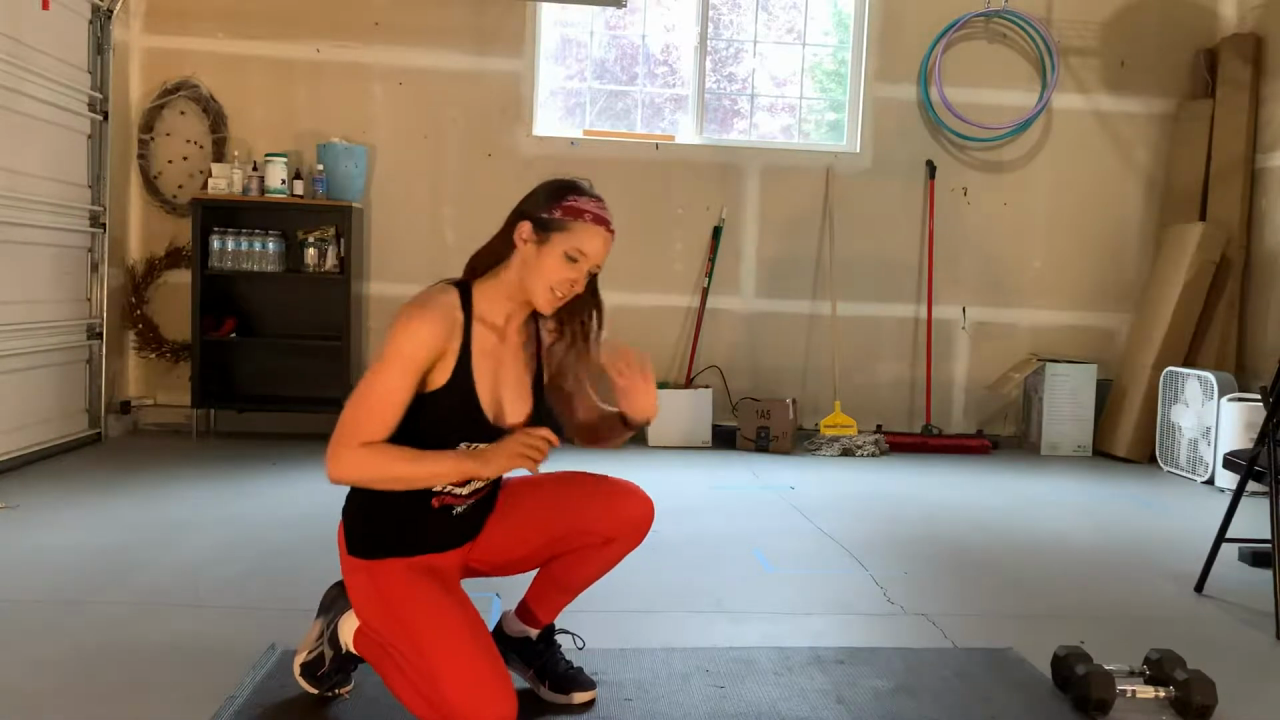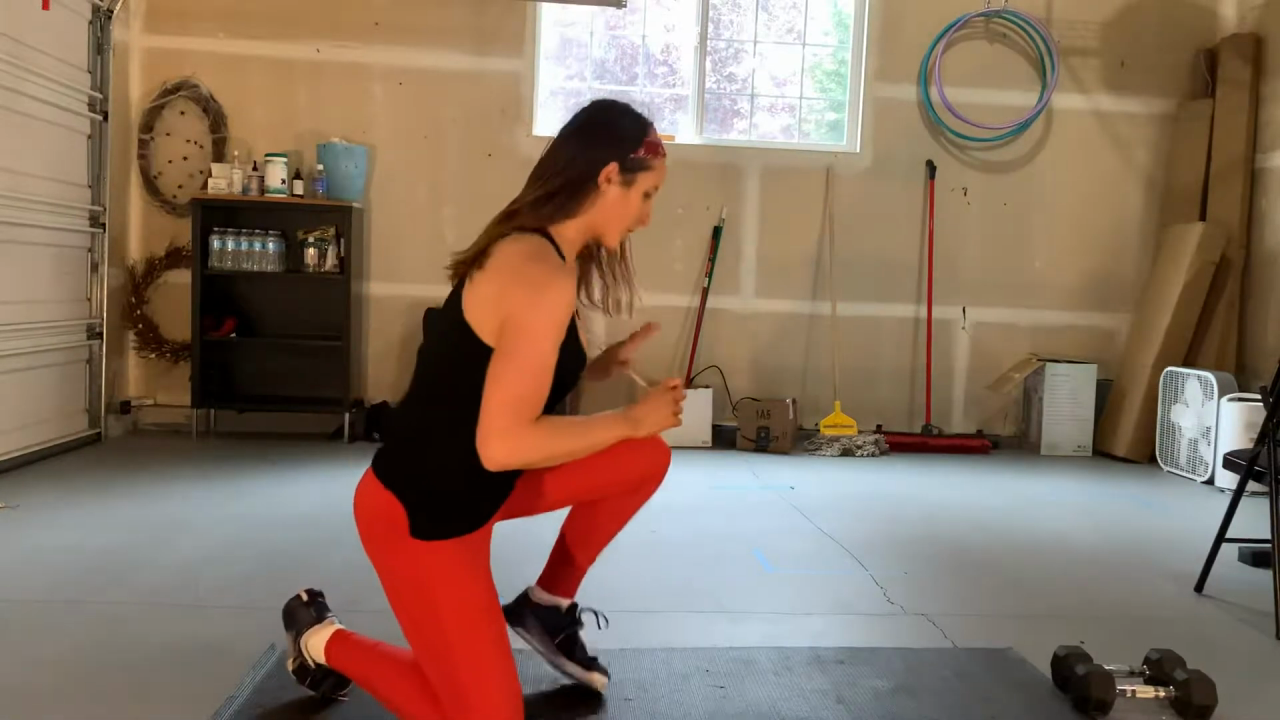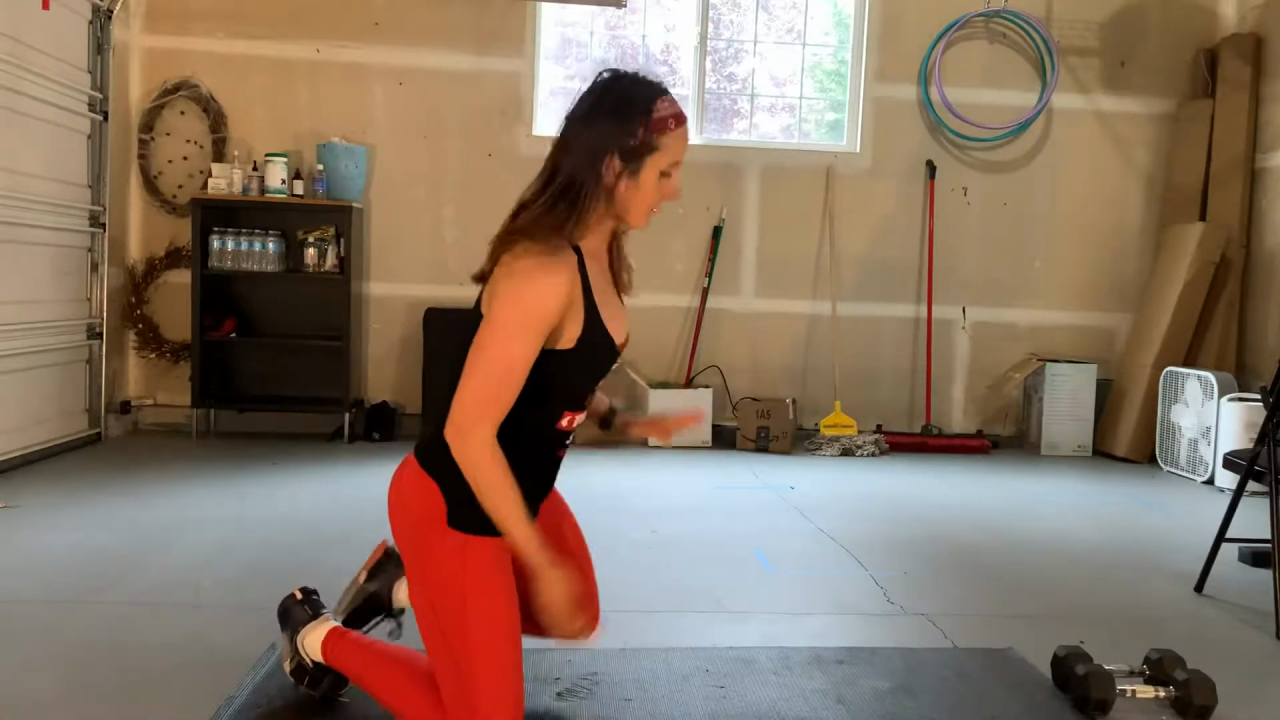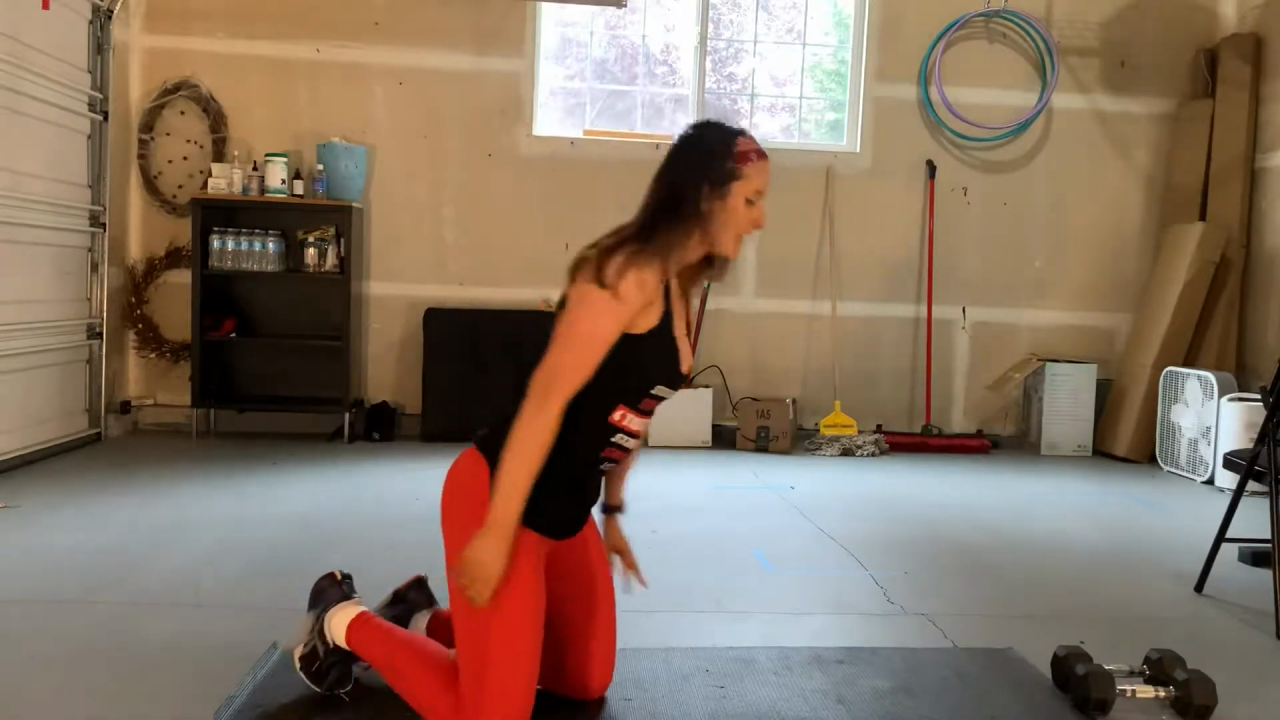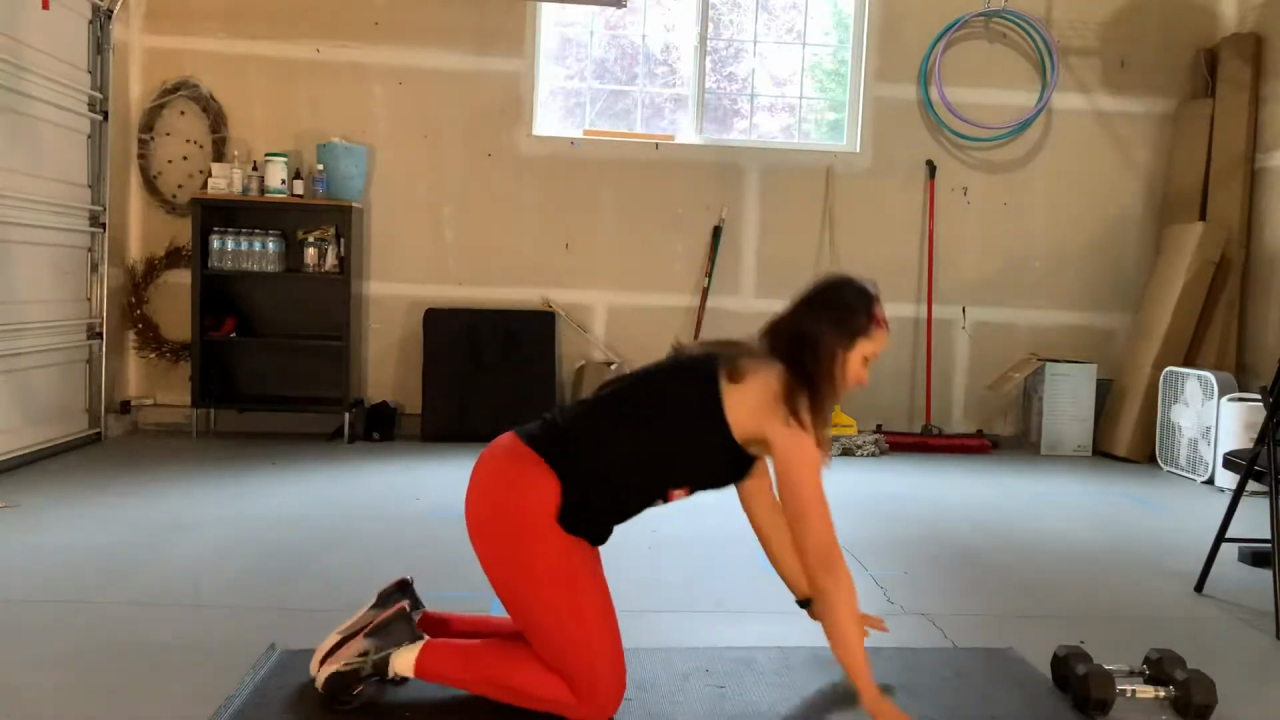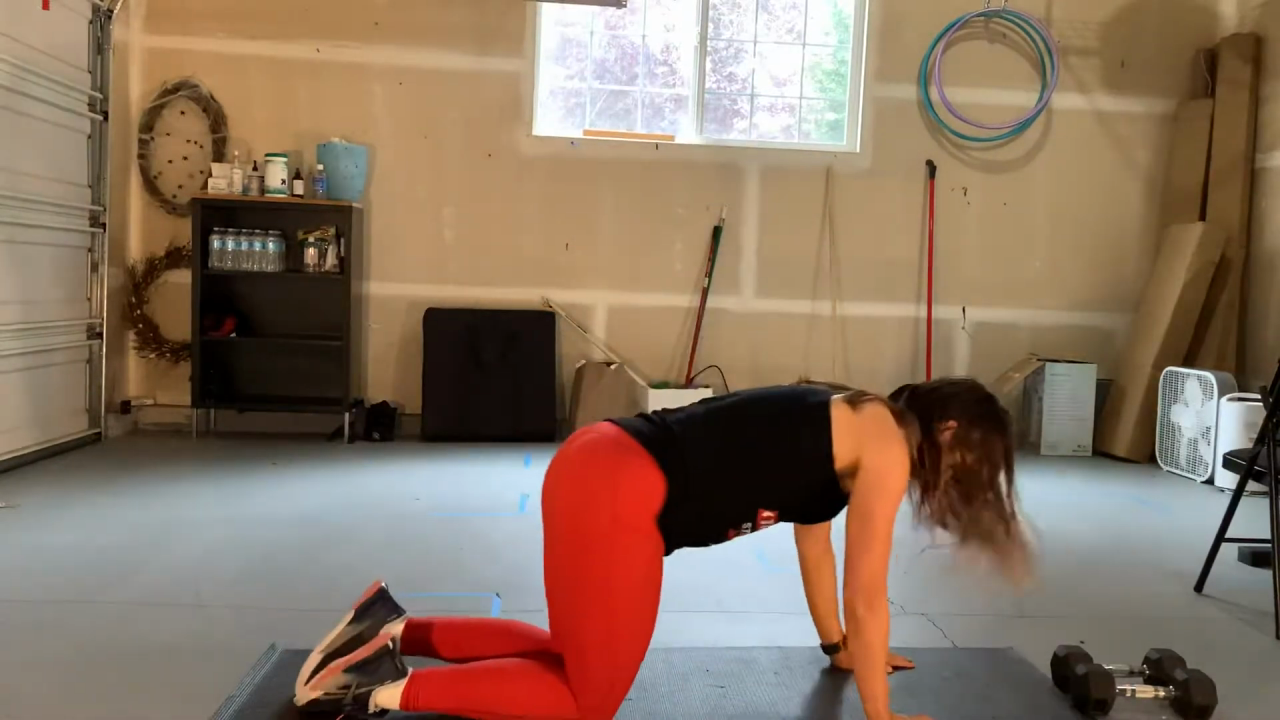
dt=0.4s
person 1, frame 1
left shoulder: (547, 334)
right shoulder: (432, 323)
left elbow: (582, 423)
right elbow: (344, 460)
left wrist: (630, 417)
right wrist: (481, 460)
left hip: (478, 522)
right hip: (393, 546)
left knee: (628, 510)
left ankle: (523, 634)
right ankle: (350, 632)
person 1, frame 2
left shoulder: (535, 251)
right shoulder: (543, 276)
right elbow: (506, 443)
left wrist: (593, 370)
right wrist: (628, 420)
left hip: (473, 481)
right hip: (419, 511)
left knee: (648, 460)
left ankle: (544, 607)
right ankle: (326, 641)
person 1, frame 3
left shoulder: (597, 251)
right shoulder: (544, 272)
right elbow: (468, 429)
left wrist: (617, 420)
right wrist: (543, 564)
left hip: (522, 487)
right hip: (453, 506)
left knee: (576, 616)
left ankle: (404, 582)
right ankle: (320, 635)
person 1, frame 4
left shoulder: (674, 287)
right shoulder: (632, 274)
right elbow: (546, 398)
left wrist: (612, 513)
right wrist: (497, 532)
left hip: (565, 513)
right hip: (499, 495)
left ankle: (425, 621)
right ankle: (345, 621)
person 1, frame 5
left shoulder: (749, 381)
right shoulder: (781, 401)
left elbow: (768, 514)
right elbow: (823, 562)
left wrist: (820, 609)
left hip: (523, 483)
right hip: (530, 500)
left knee: (562, 644)
left ankle: (410, 621)
right ankle: (406, 655)
person 1, frame 6
left shoulder: (844, 427)
right shoulder: (886, 442)
left elbow: (813, 538)
right elbow: (865, 594)
left wrist: (838, 648)
left hip: (597, 468)
right hip: (617, 496)
left knee: (574, 658)
left ankle: (394, 628)
